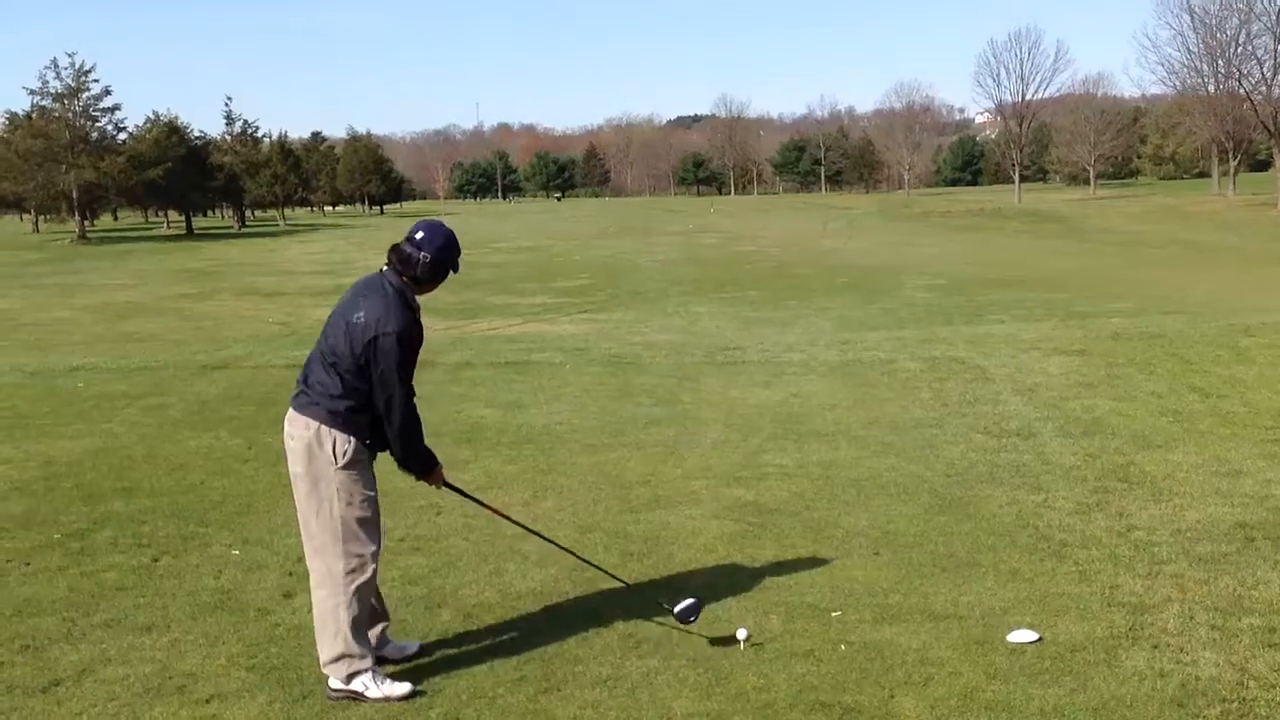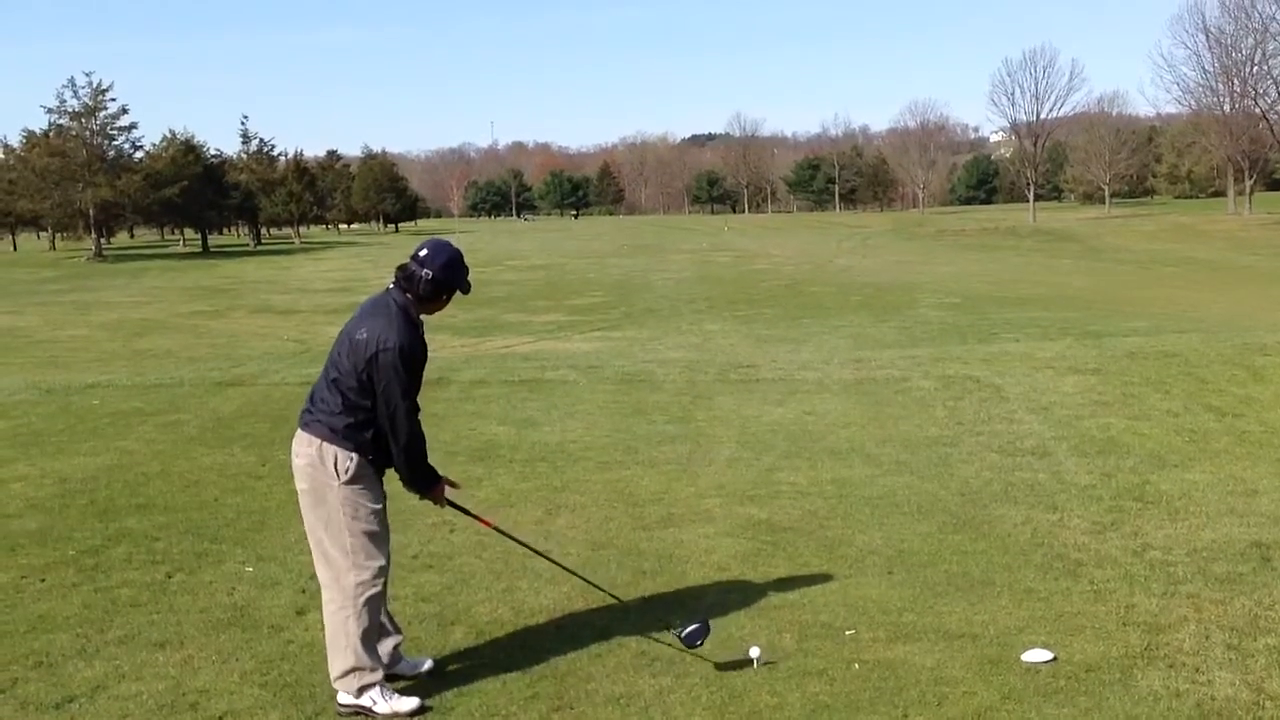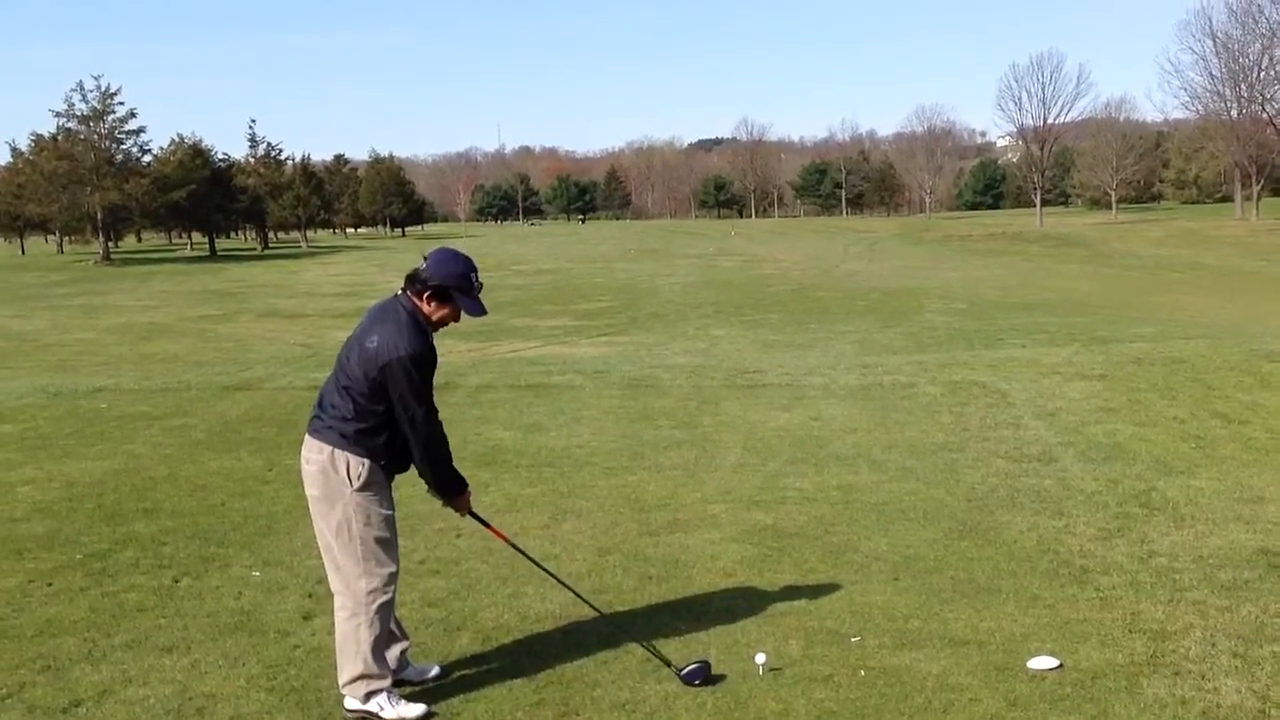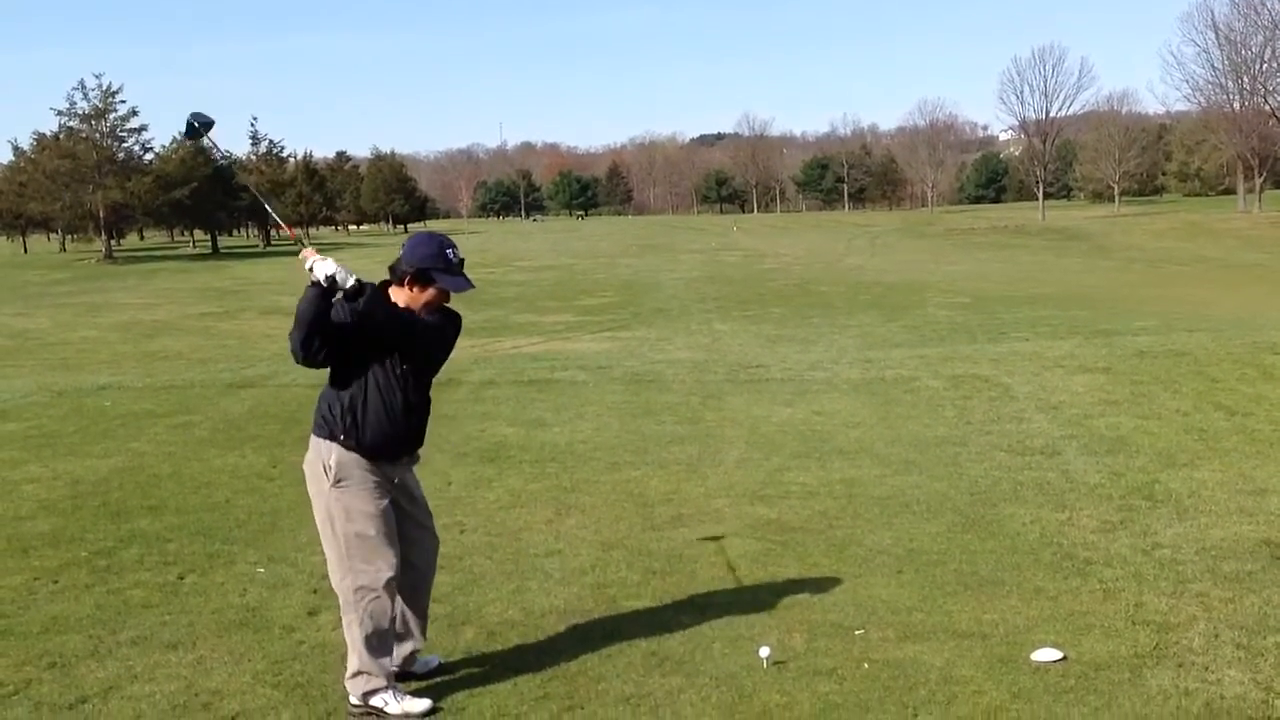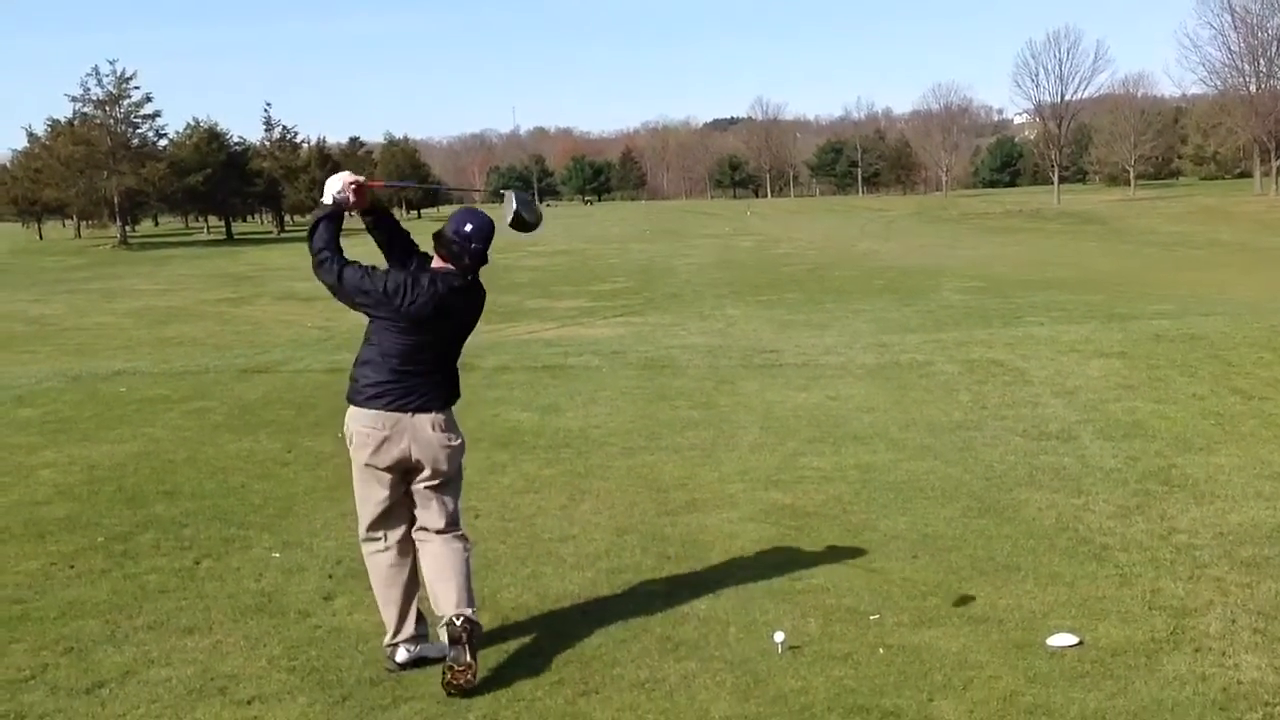
dt=1s
person 1, frame 1
left shoulder: (373, 287)
right shoulder: (393, 321)
right elbow: (394, 403)
left wrist: (412, 458)
right wrist: (422, 463)
left hip: (319, 424)
right hip: (331, 438)
left knee: (358, 547)
right knee: (345, 556)
left ankle: (369, 638)
right ankle: (349, 671)
person 1, frame 2
left shoulder: (385, 307)
right shoulder: (395, 338)
right elbow: (399, 420)
left wrist: (420, 473)
right wrist: (423, 480)
left hip: (339, 447)
right hip: (335, 456)
left knee: (370, 562)
right knee: (356, 569)
left ankle: (382, 654)
person 1, frame 3
left shoulder: (393, 312)
right shoulder: (404, 346)
left elbow: (416, 420)
right elbow: (421, 426)
left wrist: (443, 480)
right wrist: (451, 486)
left hip: (348, 454)
right hip: (345, 463)
left knee: (378, 570)
right knee: (366, 577)
left ankle: (389, 660)
person 1, frame 4
left shoulder: (442, 324)
right shoulder: (352, 309)
left elbow: (398, 328)
right elbow: (307, 351)
left wrist: (349, 285)
right wrist: (320, 286)
left hip: (397, 461)
right hip: (344, 460)
left knee: (418, 555)
right knee: (370, 574)
left ankle: (399, 654)
person 1, frame 5
left shoulder: (402, 291)
right shoulder: (471, 295)
left elbow: (329, 267)
right elbow: (407, 255)
left wrist: (330, 204)
right wrist: (369, 207)
left hip: (374, 422)
right hip: (433, 424)
left knee: (383, 535)
right knee: (440, 529)
left ankle: (404, 641)
right ankle: (456, 620)
